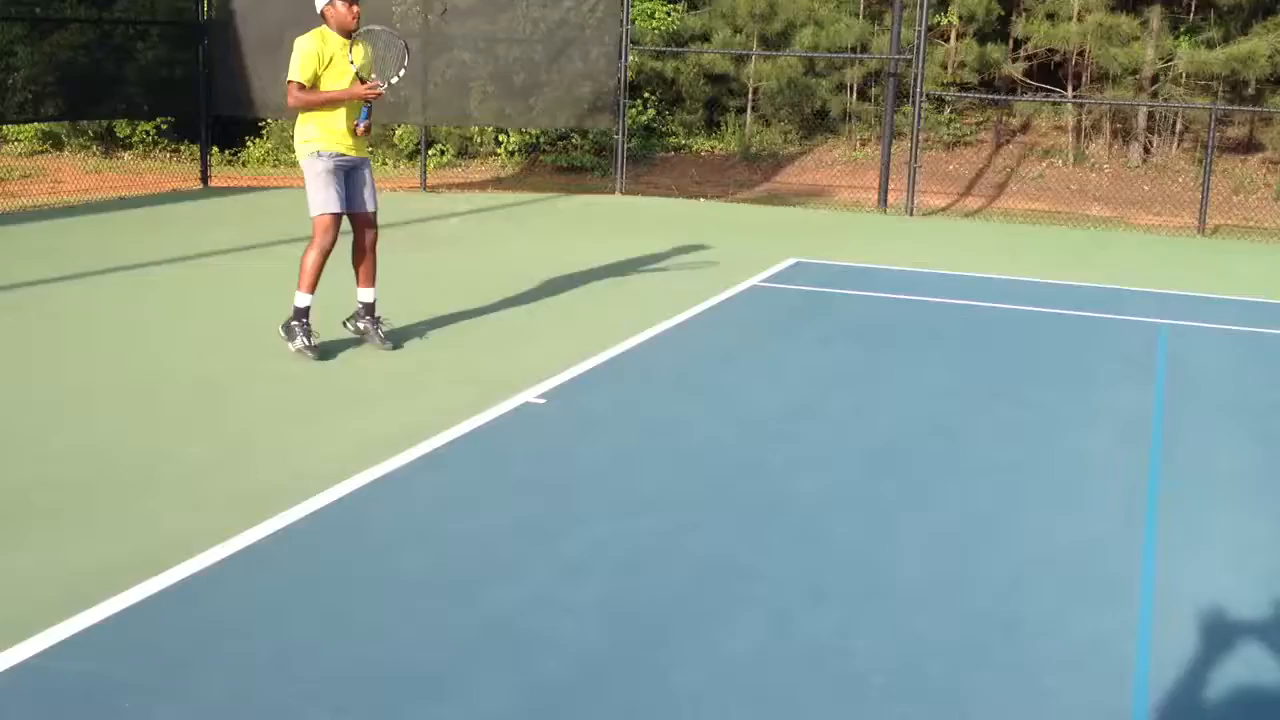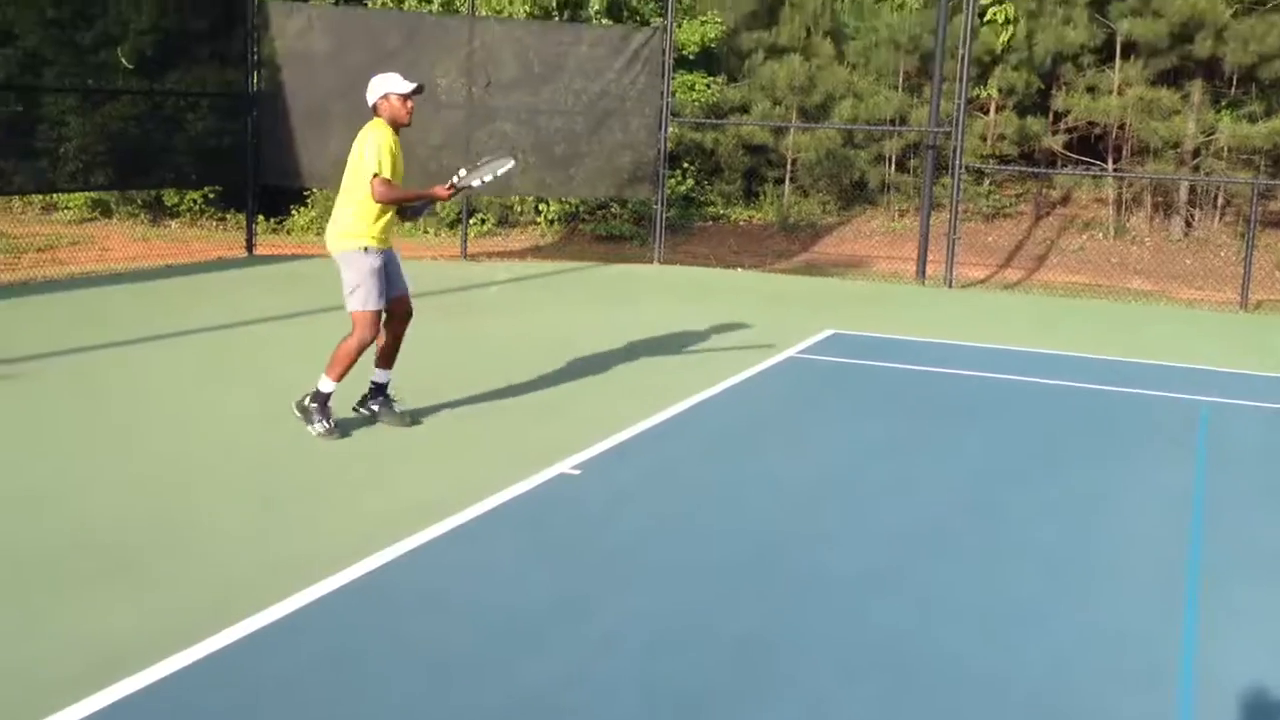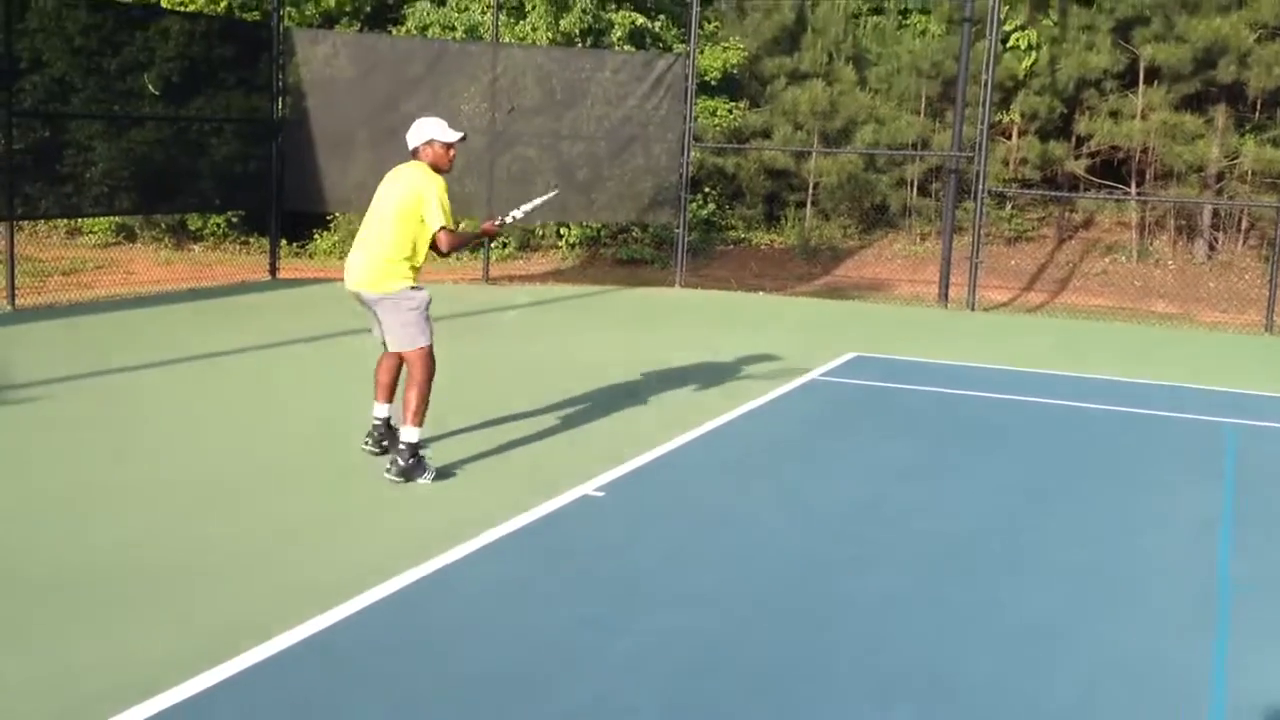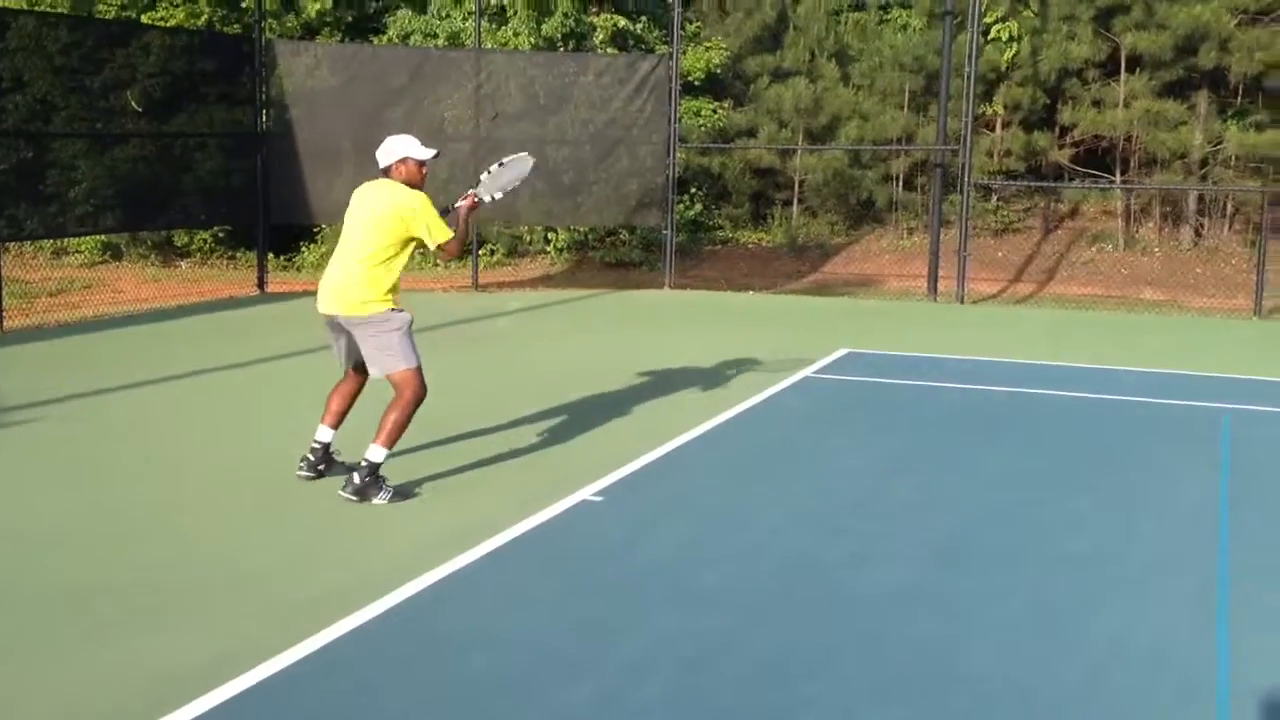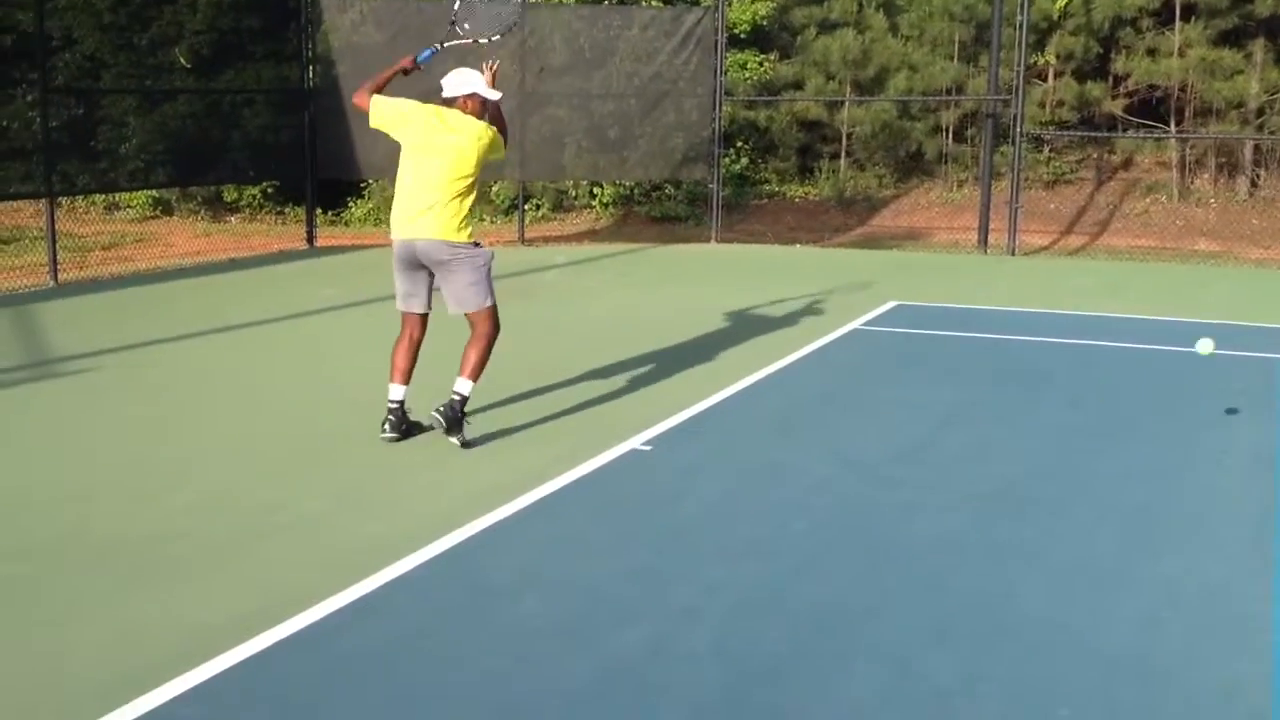
dt=0.4s
person 1, frame 1
right shoulder: (311, 43)
right elbow: (295, 98)
left wrist: (365, 118)
right wrist: (349, 92)
left hip: (354, 153)
right hip: (321, 151)
left knee: (368, 231)
right knee: (326, 233)
left ankle: (364, 315)
right ankle: (297, 321)
person 1, frame 2
left shoulder: (383, 136)
right shoulder: (379, 136)
right elbow: (382, 191)
left wrist: (410, 205)
right wrist: (432, 194)
left hip: (371, 240)
right hip: (356, 241)
left knee: (400, 312)
right knee: (366, 330)
left ankle: (377, 395)
right ankle: (314, 401)
person 1, frame 3
left shoulder: (399, 175)
right shoulder: (430, 183)
right elbow: (448, 244)
left wrist: (434, 241)
right wrist: (483, 232)
left hip: (359, 274)
right hip: (388, 281)
left knee: (396, 349)
right knee: (422, 367)
left ankle: (380, 429)
right ankle: (406, 457)
person 1, frame 4
left shoulder: (364, 191)
right shoulder: (415, 202)
right elbow: (452, 249)
right wrist: (464, 214)
left hip: (331, 300)
right hip: (368, 306)
left knee: (354, 378)
right knee: (412, 390)
left ankle: (315, 455)
right ankle: (364, 476)
person 1, frame 5
left shoulder: (416, 114)
right shoulder: (483, 135)
left elbow: (362, 99)
right elbow: (502, 138)
left wrist: (398, 68)
right wrist: (492, 86)
left hip: (404, 237)
right hip: (448, 240)
left knee: (412, 326)
right knee: (486, 327)
left ankle: (394, 414)
right ankle: (453, 406)
